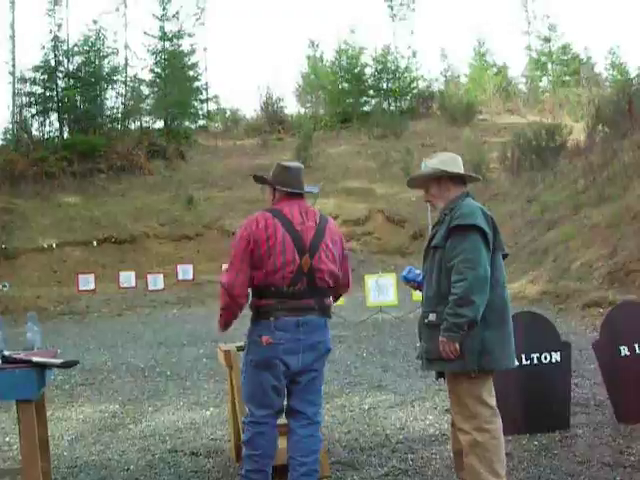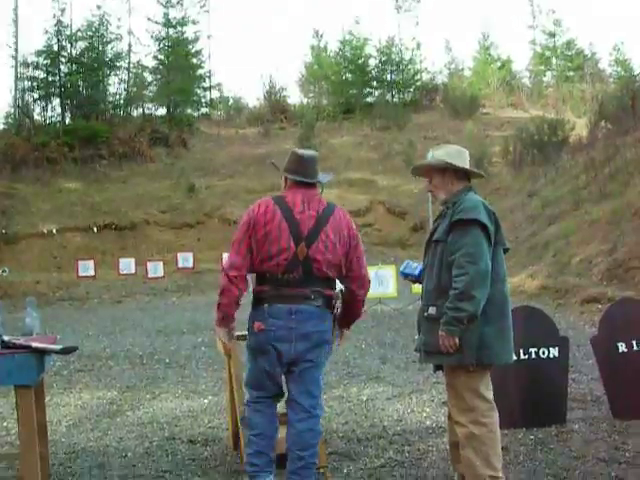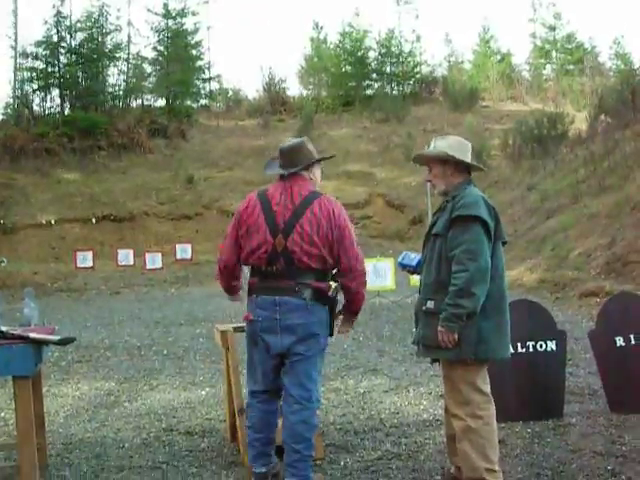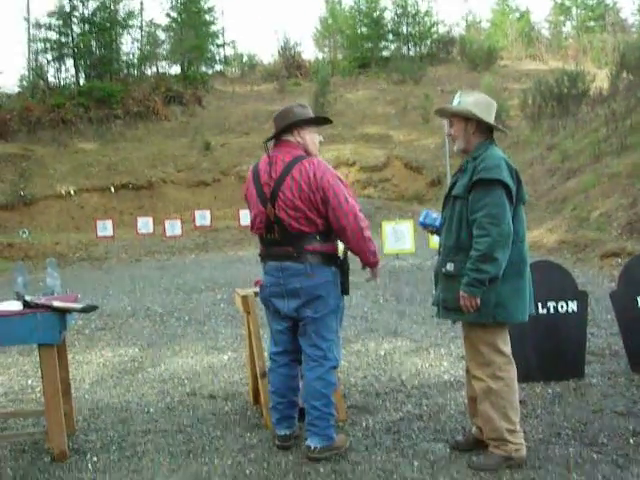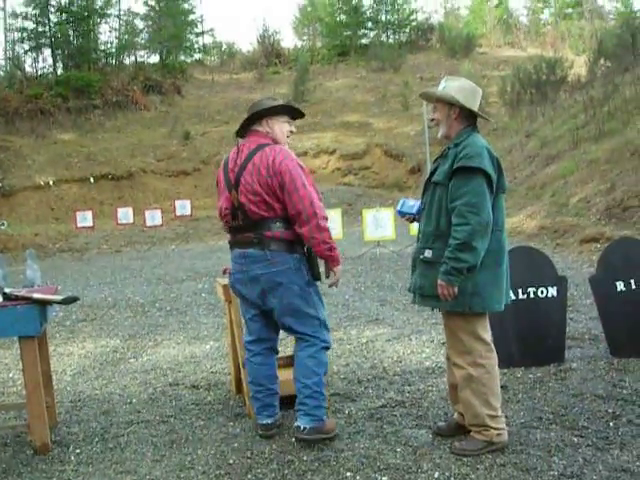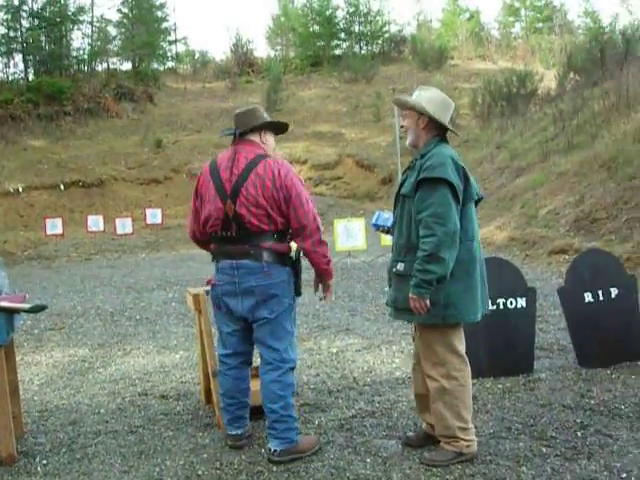
dt=0.4s
person 1, frame 1
left shoulder: (467, 216)
right shoulder: (457, 217)
left elbow: (472, 280)
left wrist: (453, 330)
right wrist: (426, 283)
left hip: (467, 340)
right hip: (462, 339)
left knee: (476, 418)
right knee: (464, 418)
person 1, frame 2
left shoulder: (469, 210)
right shoulder: (458, 211)
left elbow: (472, 275)
left wrist: (452, 323)
right wrist: (424, 278)
left hip: (467, 334)
right hip: (460, 333)
left knee: (473, 412)
right knee: (461, 411)
person 1, frame 3
left shoulder: (469, 205)
right shoulder: (458, 204)
left elbow: (472, 271)
left wrist: (452, 320)
right wrist: (423, 267)
left hip: (463, 329)
right hip: (456, 326)
left knee: (471, 405)
right knee: (458, 403)
person 1, frame 4
left shoulder: (490, 165)
right shoulder: (478, 163)
left elbow: (493, 234)
left wrist: (473, 284)
right wrist: (443, 227)
left hip: (484, 290)
right hip: (474, 286)
left knee: (491, 366)
right knee: (478, 364)
left ankle: (506, 444)
right ankle: (484, 431)
person 1, frame 5
left shoulder: (471, 154)
right shoulder: (460, 151)
left elbow: (473, 222)
left wrist: (452, 273)
right wrist: (423, 215)
left hip: (463, 278)
right hip: (454, 273)
left knee: (472, 353)
right knee: (459, 350)
left ankle: (489, 429)
right ankle: (466, 415)
person 1, frame 6
left shoulder: (437, 164)
right shoulder: (432, 161)
left elbow: (441, 234)
left wrist: (421, 284)
right wrist: (397, 228)
left hip: (437, 288)
right hip: (431, 285)
left knee: (444, 364)
right knee: (425, 361)
left ankle: (458, 441)
right ankle: (435, 425)
person 2, frame 1
left shoulder: (258, 224)
right shoulder: (330, 227)
left elbow: (234, 286)
right elbow: (343, 284)
left wrist: (225, 320)
left hip: (271, 331)
right hip: (315, 331)
left knee: (261, 415)
right knee: (306, 416)
person 2, frame 2
left shoulder: (261, 211)
right shoulder: (340, 218)
left elbow: (235, 270)
right elbow: (359, 280)
left wrist: (224, 317)
right wrist: (345, 320)
left hip: (269, 318)
right hip: (316, 320)
left knee: (261, 399)
right knee: (306, 406)
person 2, frame 3
left shoulder: (251, 204)
right shoulder: (328, 209)
left elbow: (227, 260)
right elbow: (352, 269)
left wrist: (231, 287)
right wrist: (351, 309)
left hip: (261, 309)
right hip: (306, 312)
left knee: (261, 392)
right knee: (301, 397)
person 2, frame 4
left shoulder: (255, 174)
right shoulder: (315, 170)
right elbow: (352, 223)
right wrist: (370, 259)
left hip: (273, 274)
right hip: (314, 275)
left knee: (282, 355)
right knee: (320, 359)
left ankle: (283, 429)
right ankle: (320, 439)
person 2, frame 5
left shoulder: (229, 163)
right shoulder: (278, 157)
right elbow: (309, 213)
right wrist: (331, 257)
left hip: (242, 263)
right hip: (280, 262)
left knee: (258, 344)
right knee: (313, 337)
left ankle: (266, 418)
right ankle: (310, 420)
person 2, frame 6
left shoulder: (209, 172)
right shoulder: (275, 169)
left elbow: (197, 232)
right elbow: (308, 226)
right wrist: (324, 272)
left hip: (225, 276)
right hip: (268, 275)
left knee: (232, 356)
right knee: (277, 360)
left ankle: (236, 429)
right ankle: (282, 441)
